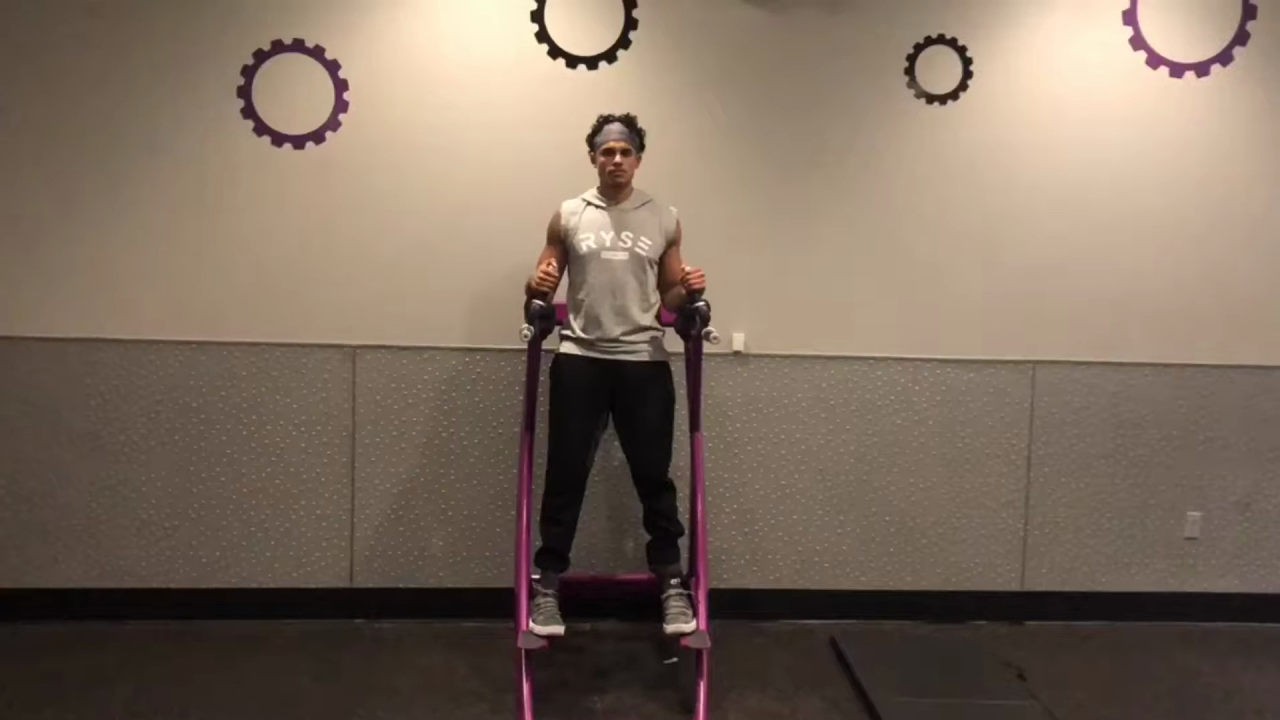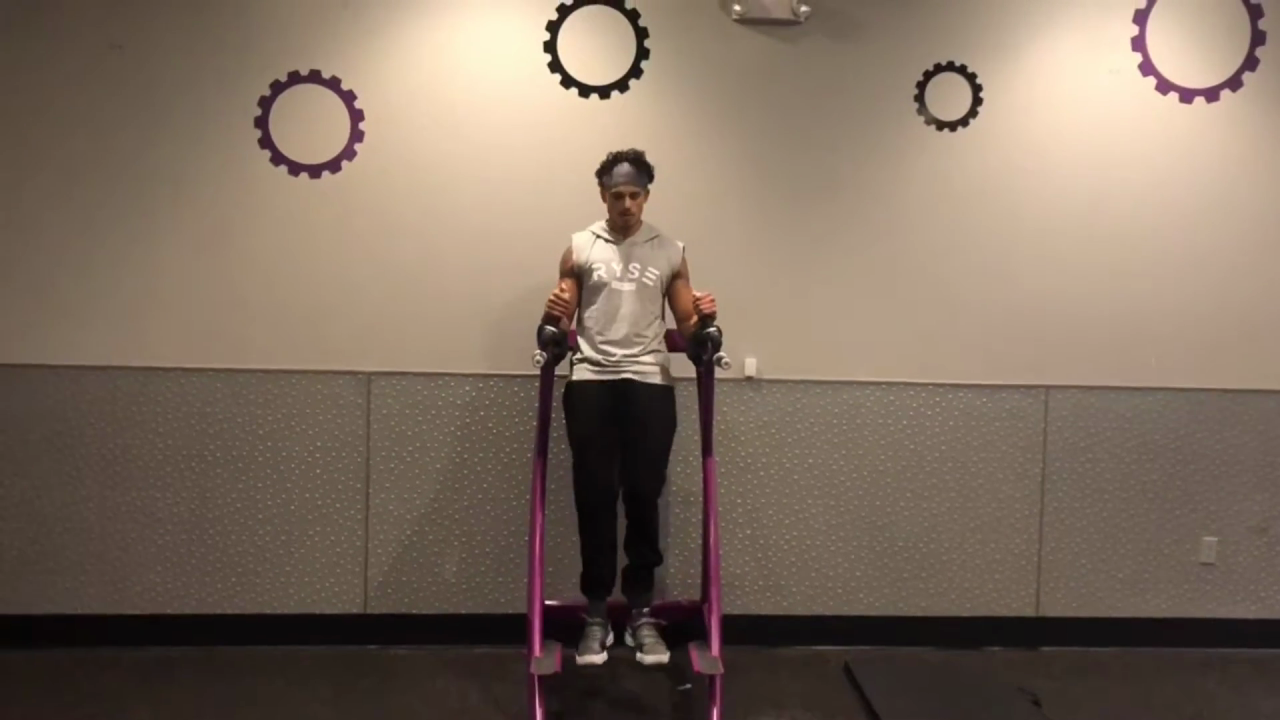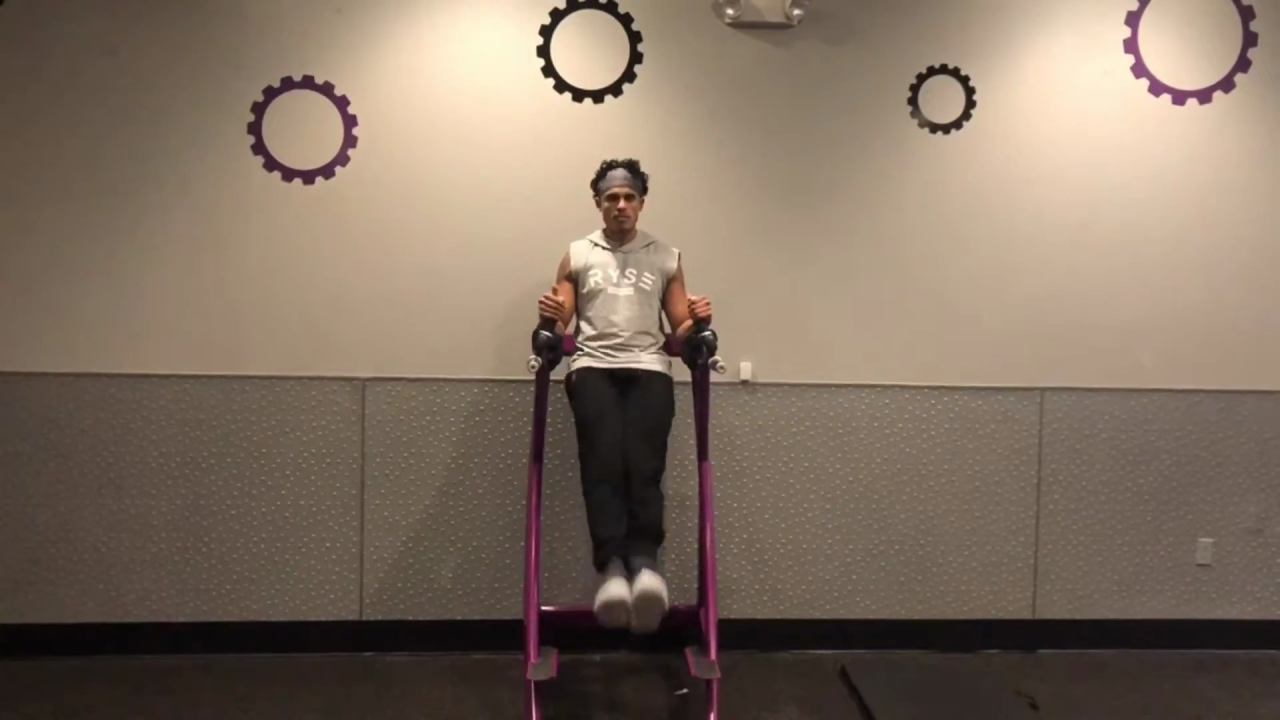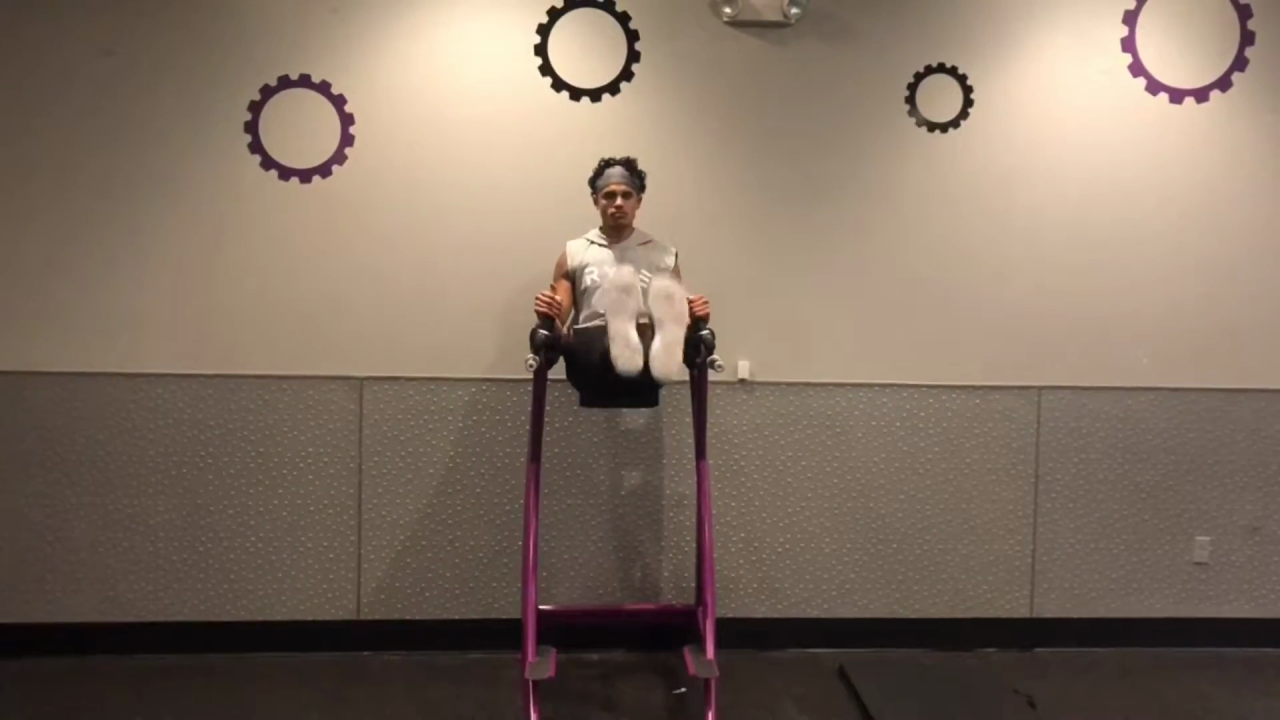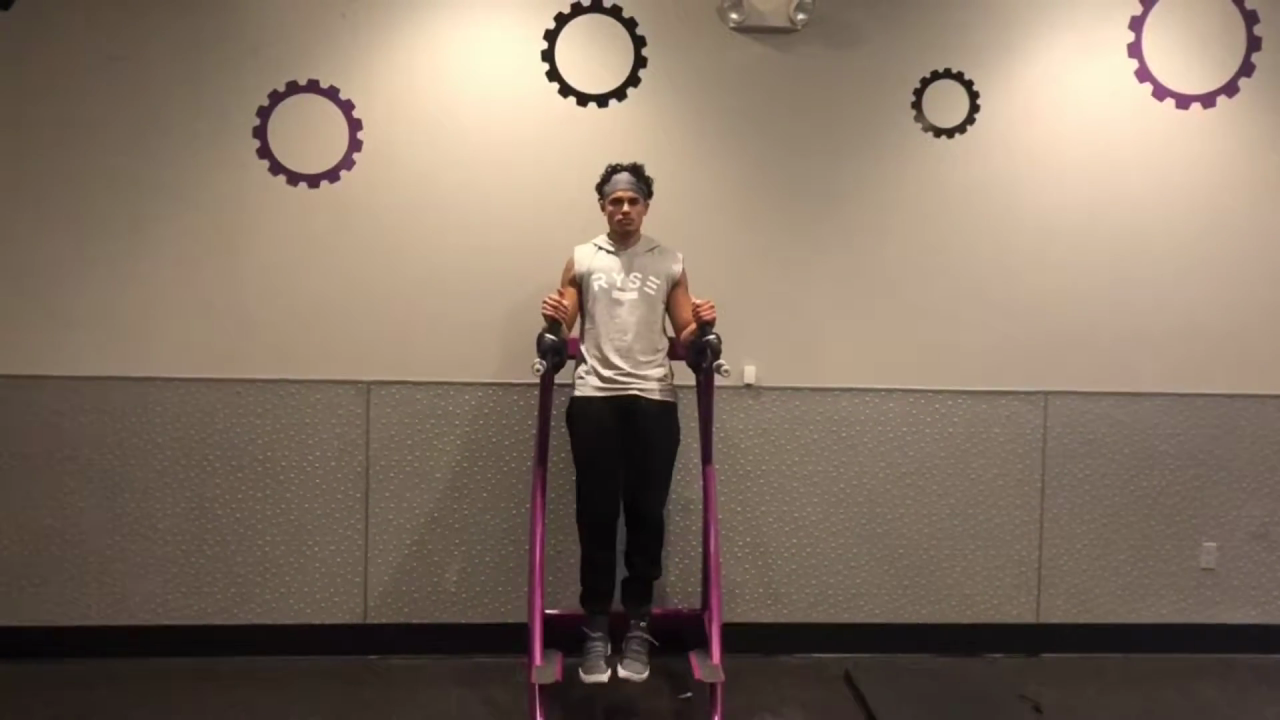
dt=1s
person 1, frame 1
left shoulder: (664, 220)
right shoulder: (568, 216)
left elbow: (671, 298)
right elbow: (544, 284)
left wrist: (690, 289)
right wrist: (537, 286)
left hip: (643, 362)
right hip: (580, 359)
left knee: (654, 476)
right knee: (565, 474)
left ankle: (672, 584)
right ankle: (547, 585)
person 1, frame 2
left shoulder: (670, 252)
right shoulder: (579, 248)
left elbow: (685, 327)
right elbow: (561, 323)
left wrist: (704, 316)
right wrist: (552, 315)
left hip: (649, 382)
right hip: (591, 382)
left knee: (642, 497)
right knee: (595, 498)
left ankle: (641, 611)
right ankle: (596, 611)
person 1, frame 3
left shoulder: (666, 257)
right shoulder: (577, 255)
left elbow: (680, 331)
right elbow: (559, 327)
left wrist: (698, 322)
right wrist: (549, 319)
left hip: (648, 369)
right hip: (593, 368)
left knee: (643, 463)
right knee: (602, 460)
left ankle: (643, 566)
right ankle: (612, 569)
person 1, frame 4
left shoulder: (662, 254)
right shoulder: (573, 252)
left elbow: (683, 332)
right elbow: (556, 328)
left wrist: (693, 319)
right wrist: (548, 318)
right hip: (592, 363)
right ankle: (622, 340)
person 1, frame 5
left shoulder: (670, 263)
right shoulder: (581, 260)
left elbow: (683, 338)
right elbow: (563, 336)
left wrist: (702, 325)
right wrist: (553, 323)
left hip: (653, 397)
right hip: (594, 396)
left knee: (645, 513)
right knee: (596, 513)
left ankle: (636, 625)
right ankle: (597, 628)
